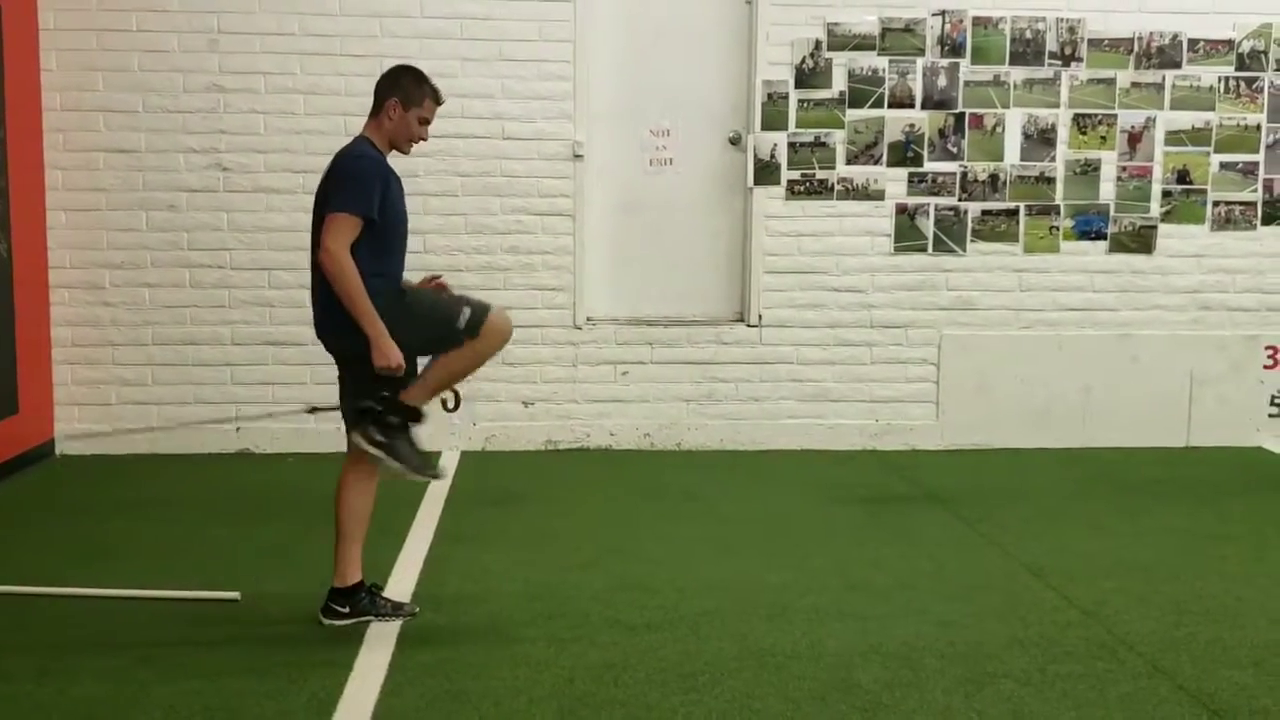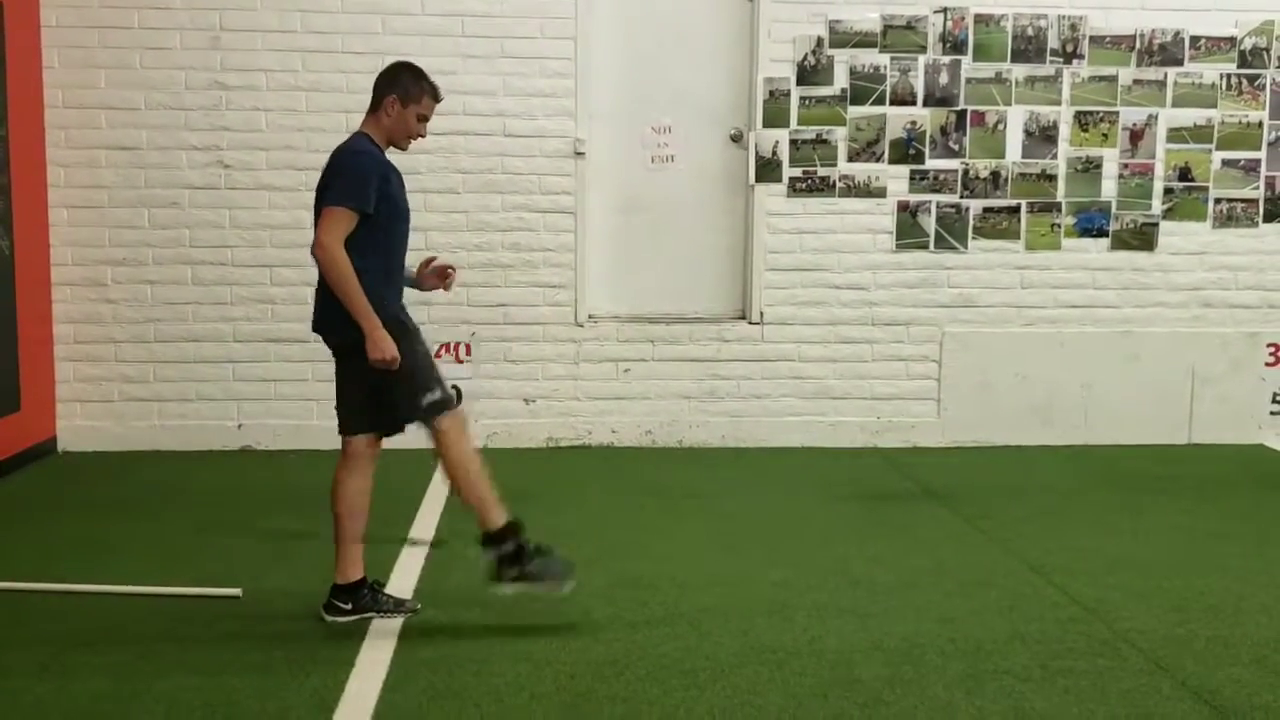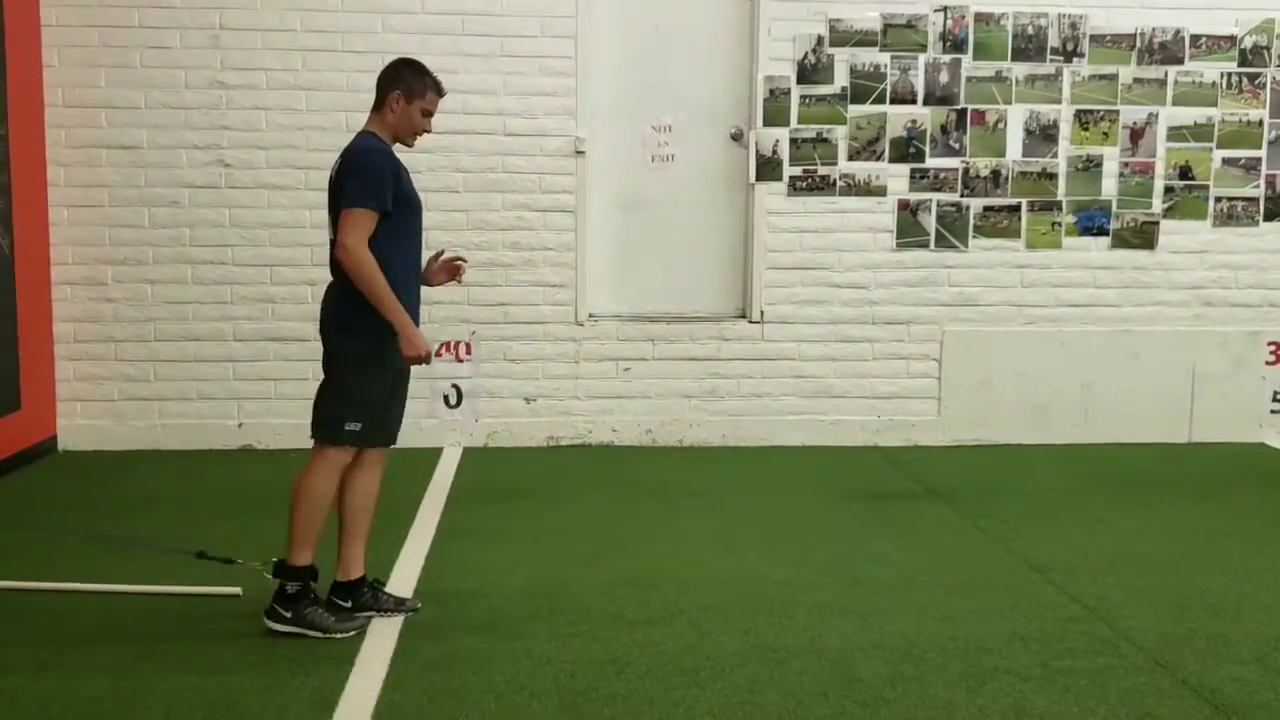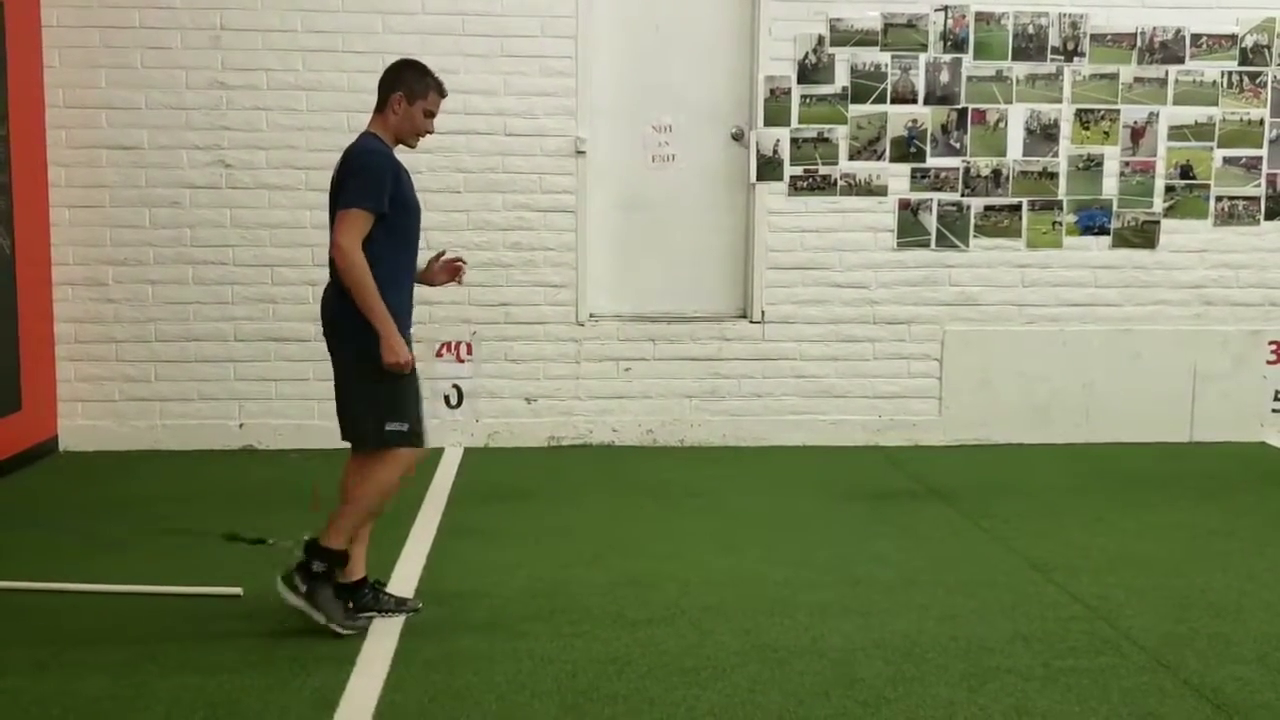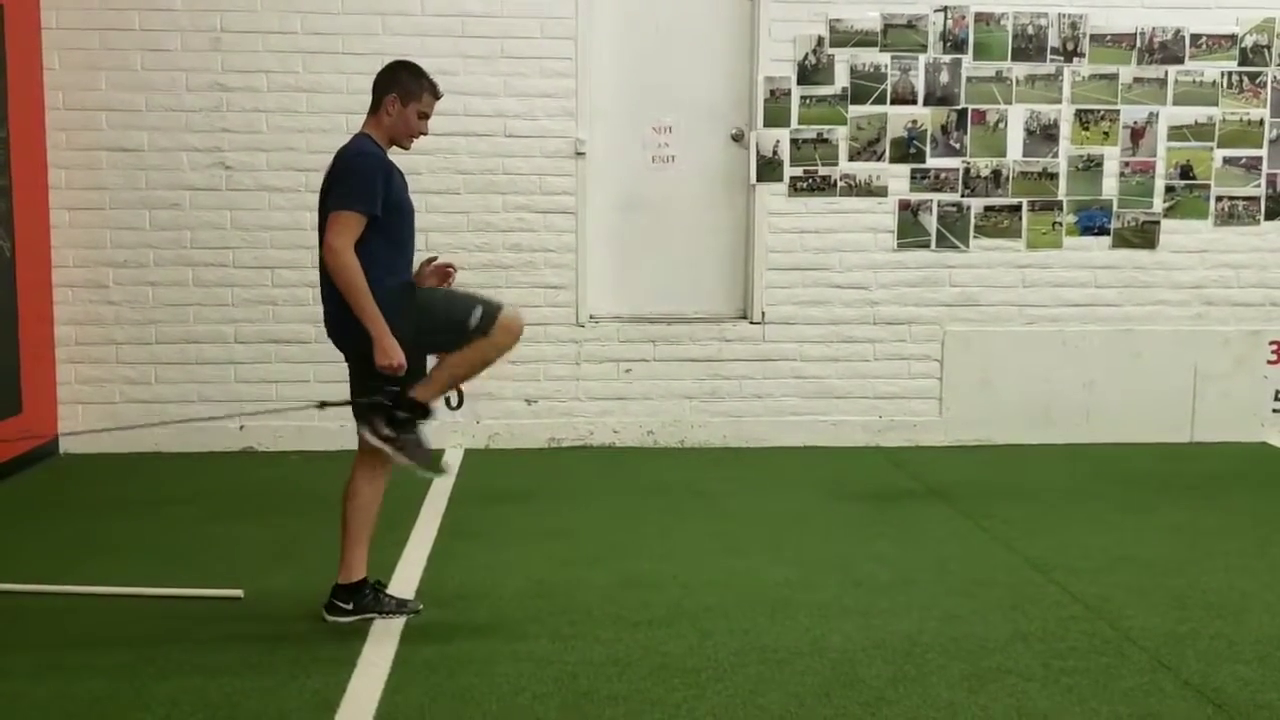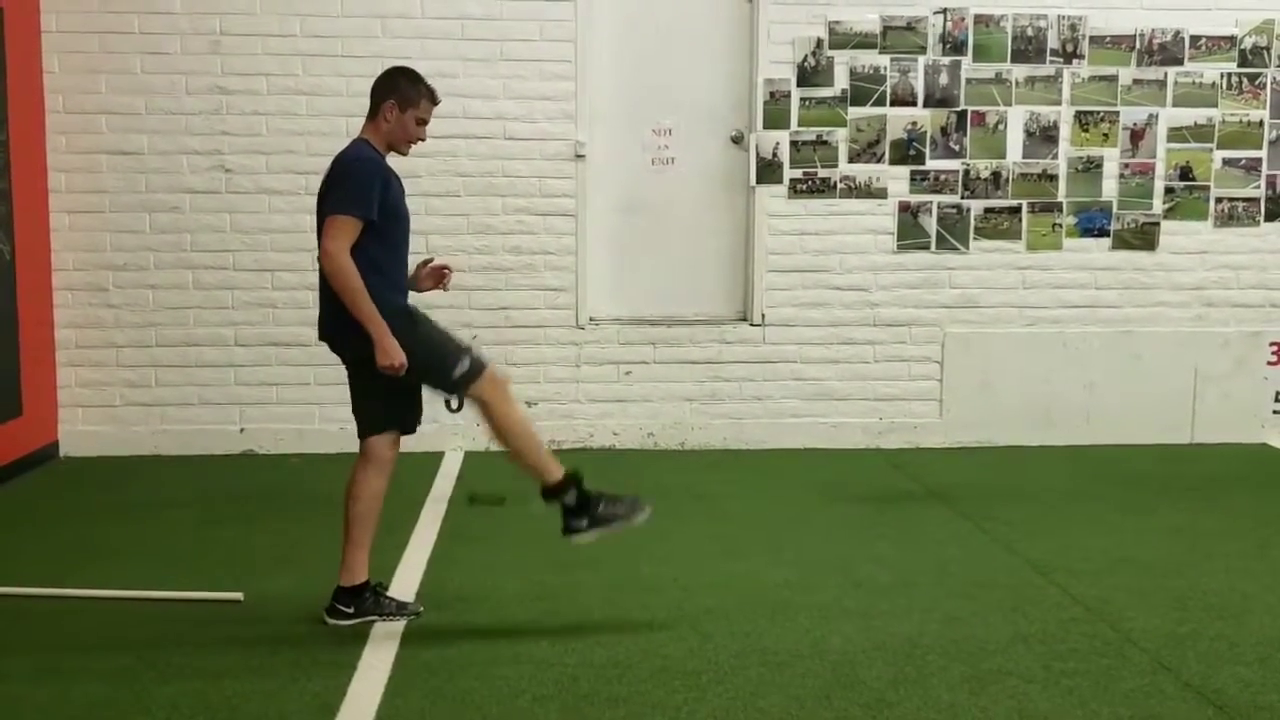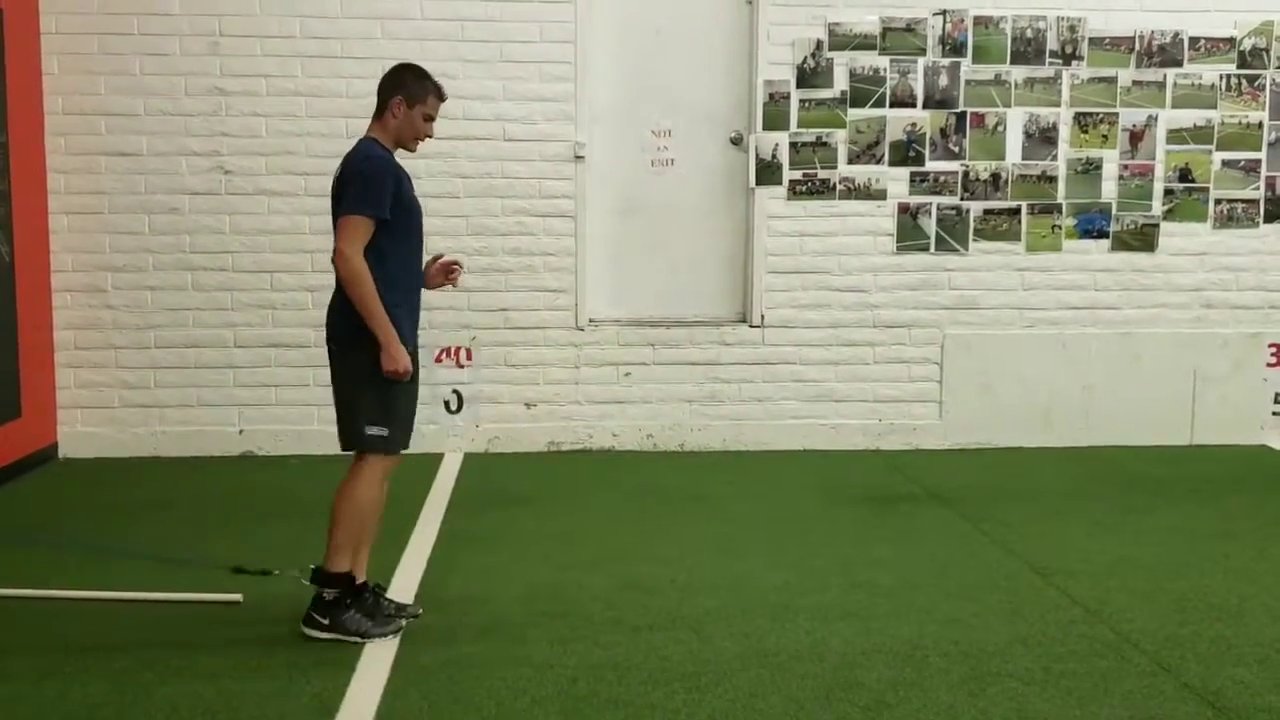
dt=0.3s
person 1, frame 1
left shoulder: (370, 166)
right shoulder: (361, 165)
right elbow: (332, 252)
left wrist: (414, 293)
right wrist: (380, 335)
left hip: (364, 317)
right hip: (366, 316)
left knee: (368, 450)
right knee: (493, 325)
left ankle: (348, 592)
right ankle: (397, 411)
person 1, frame 2
left shoulder: (372, 162)
right shoulder: (358, 160)
right elbow: (327, 245)
left wrist: (413, 277)
right wrist: (375, 330)
left hip: (362, 322)
right hip: (366, 322)
left knee: (360, 448)
right knee: (448, 424)
left ankle: (349, 588)
right ankle: (509, 549)
person 1, frame 3
left shoulder: (372, 158)
right shoulder: (371, 159)
right elbow: (351, 249)
left wrist: (422, 274)
right wrist: (406, 326)
left hip: (375, 331)
right hip: (367, 332)
left knee: (370, 452)
right knee: (335, 451)
left ankle: (351, 587)
right ankle: (291, 593)
person 1, frame 4
left shoulder: (377, 160)
right shoulder: (370, 160)
right elbow: (346, 249)
left wrist: (422, 275)
right wrist: (389, 332)
left hip: (371, 330)
right hip: (368, 333)
left knee: (375, 453)
right knee: (398, 452)
left ankle: (352, 585)
right ankle: (314, 569)
person 1, frame 5
left shoulder: (371, 162)
right shoulder: (363, 161)
right elbow: (337, 250)
left wrist: (416, 279)
right wrist: (383, 334)
left hip: (382, 311)
right hip: (378, 313)
left knee: (379, 449)
right knee: (504, 325)
left ankle: (352, 589)
right ankle: (402, 412)
person 1, frame 6
left shoulder: (369, 168)
right shoulder: (360, 167)
right elbow: (334, 255)
left wrist: (410, 280)
right wrist: (381, 335)
left hip: (368, 327)
right hip: (371, 326)
left knee: (379, 451)
right knee: (487, 385)
left ankle: (352, 591)
right ankle: (575, 502)
person 1, frame 7
left shoulder: (379, 165)
right shoulder: (371, 165)
right elbow: (348, 256)
left wrist: (422, 277)
right wrist: (389, 340)
left hip: (383, 335)
right hip: (372, 340)
left knee: (378, 461)
right knee: (375, 460)
left ankle: (355, 589)
right ankle: (329, 602)
